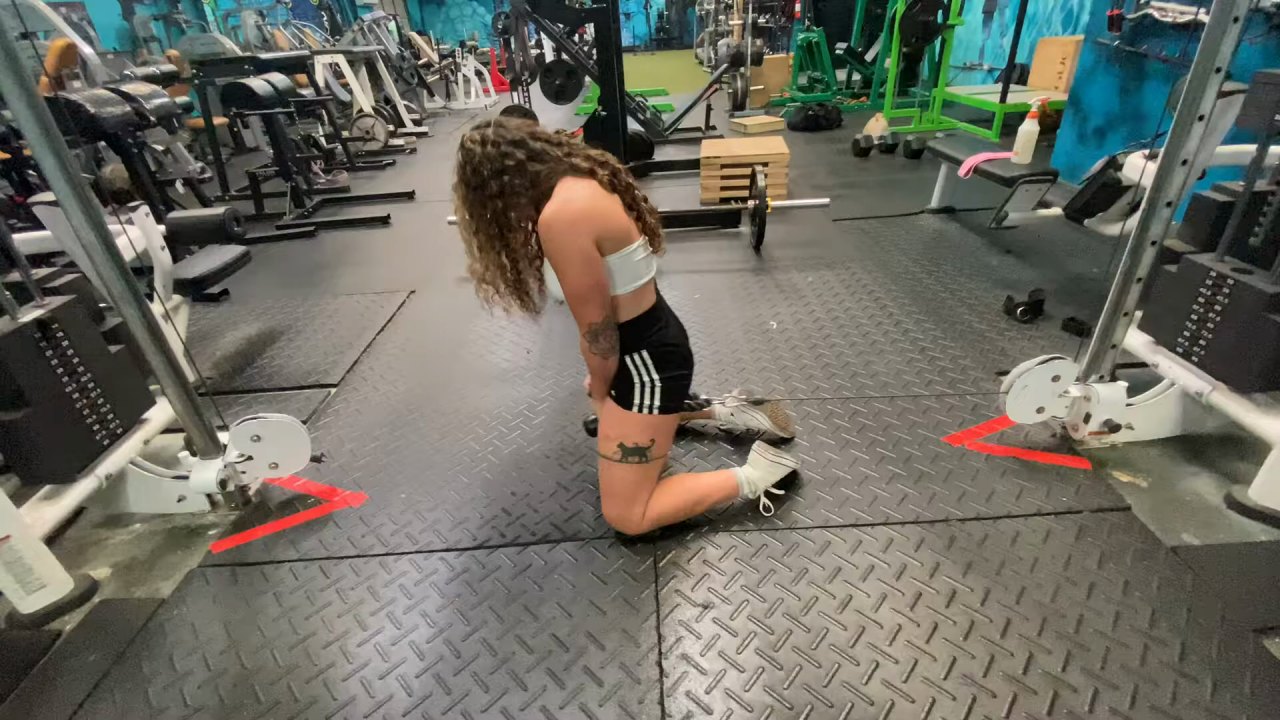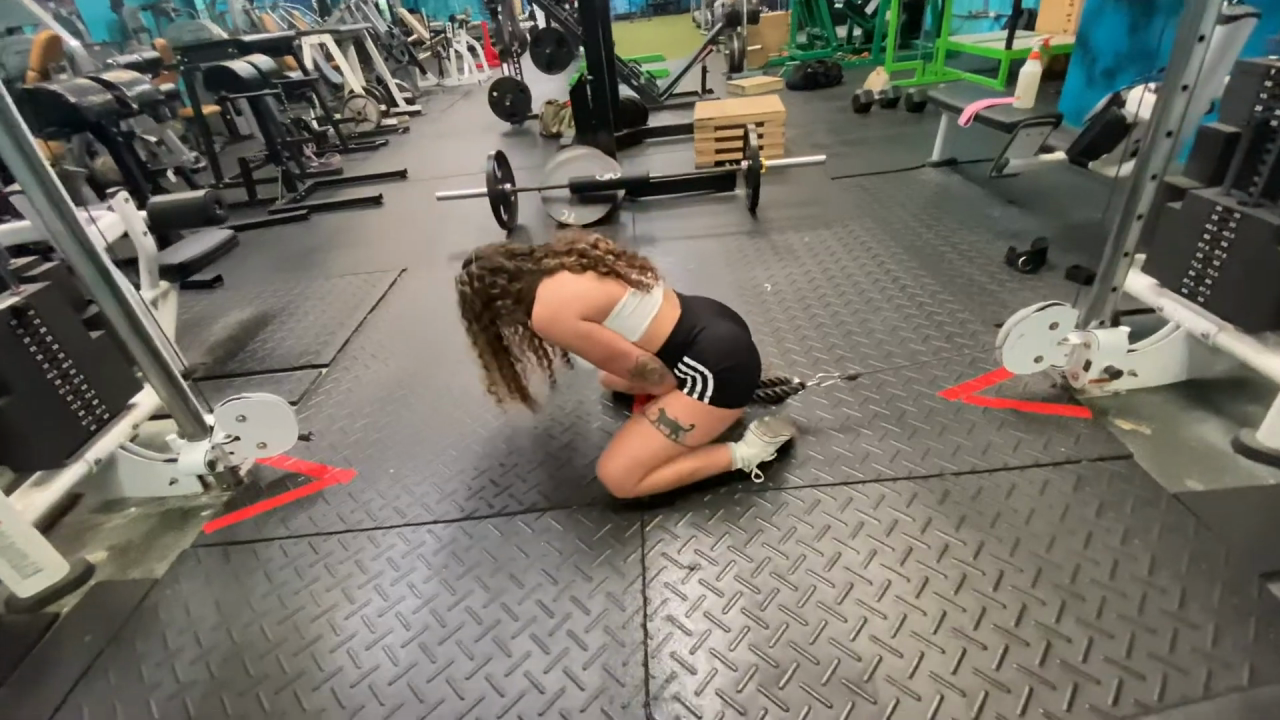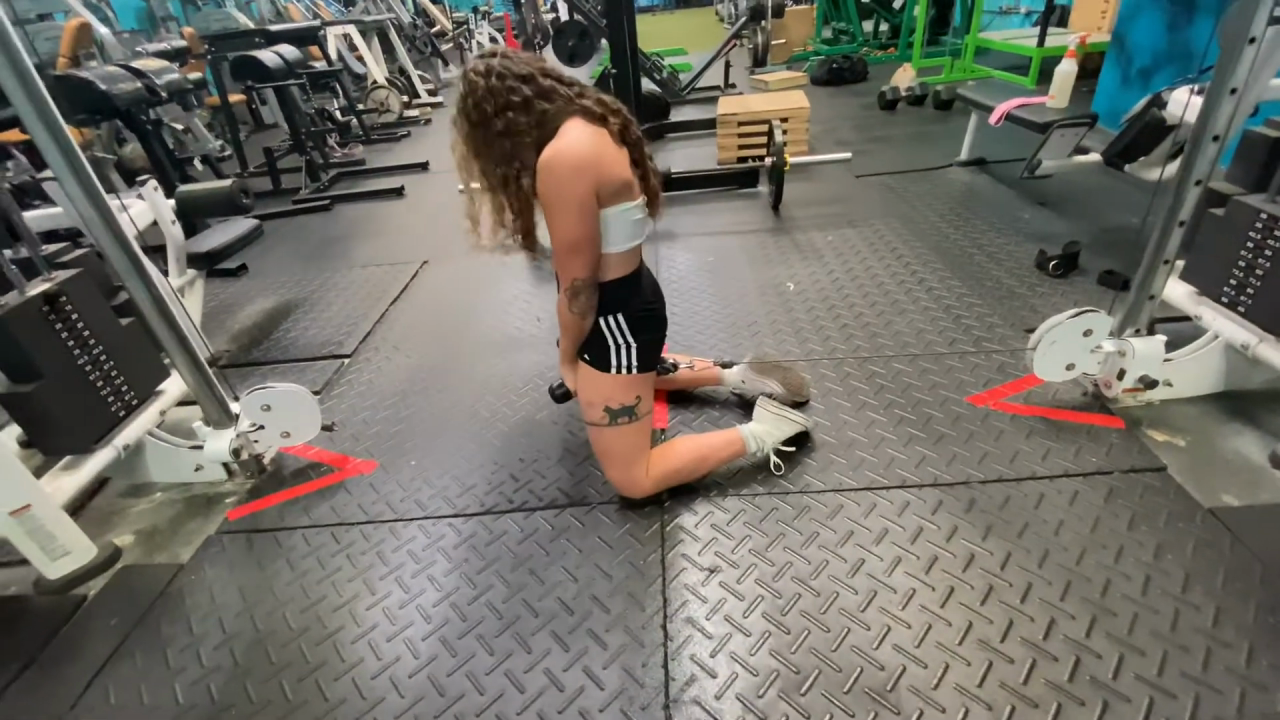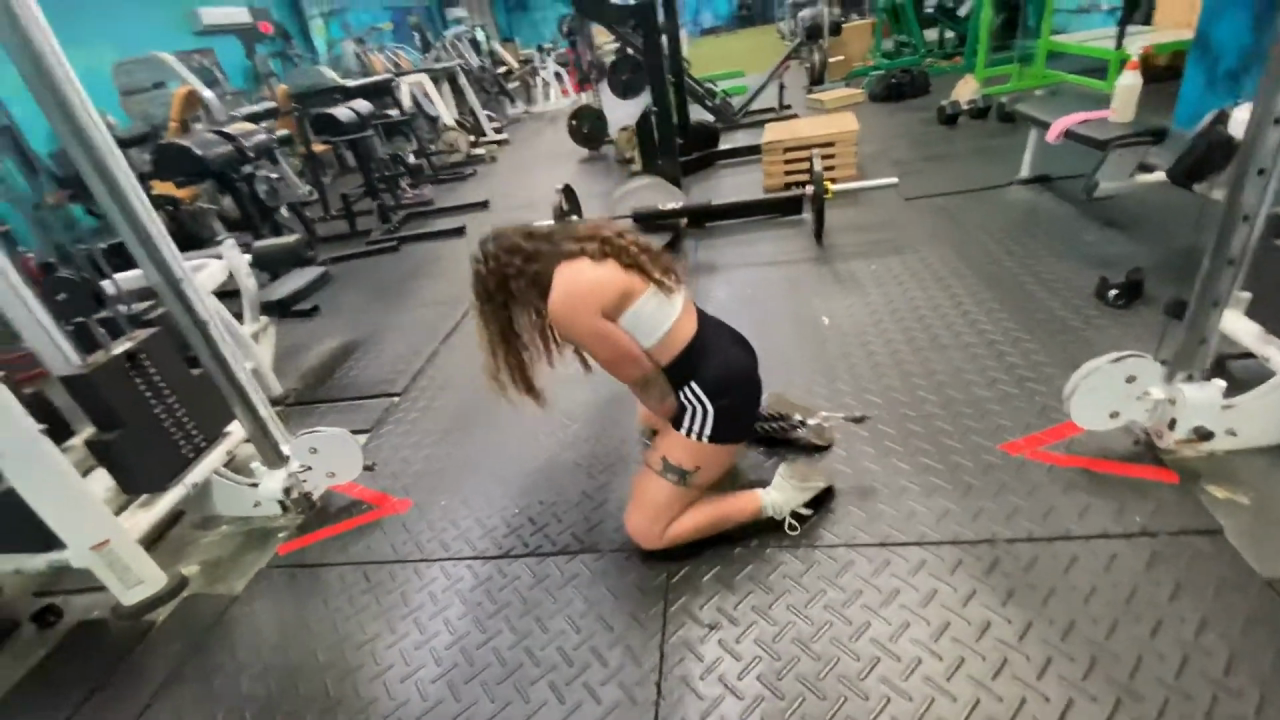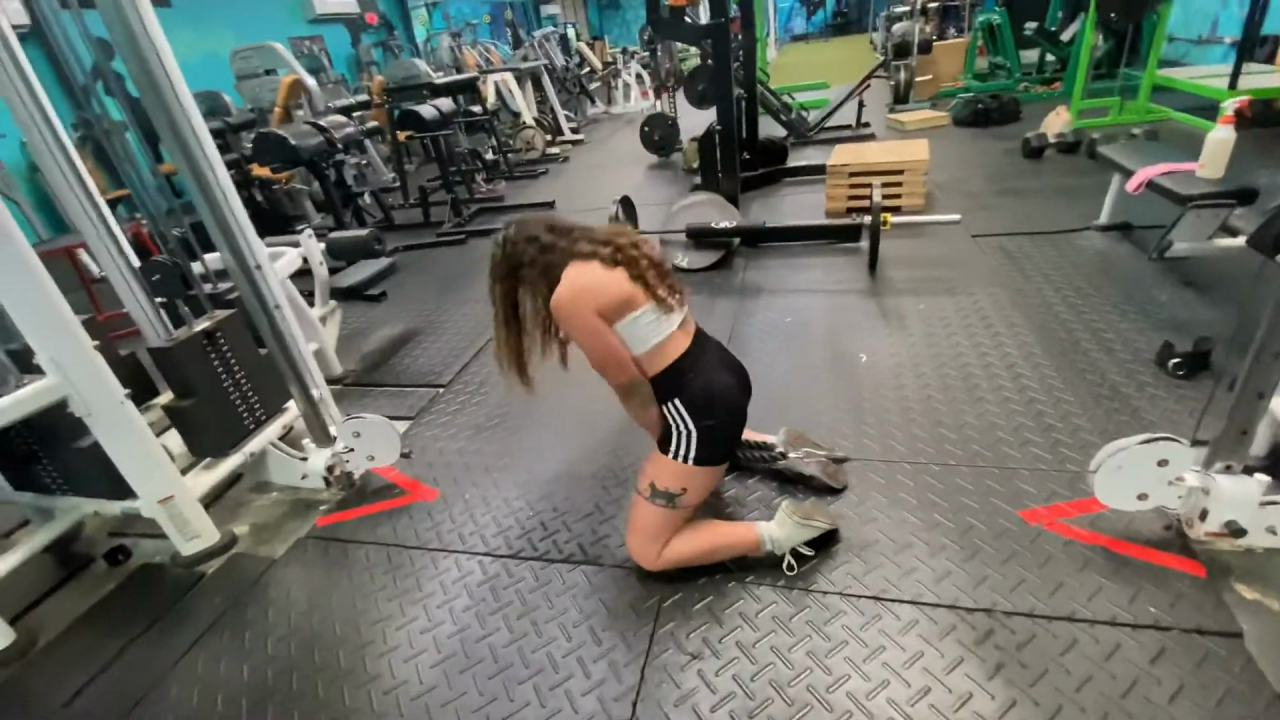
dt=1s
person 1, frame 1
left shoulder: (561, 214)
right shoulder: (581, 175)
left elbow: (595, 320)
left wrist: (600, 384)
right wrist: (603, 382)
left hip: (646, 359)
right hip: (654, 339)
left knee: (626, 516)
right knee: (612, 415)
left ankle: (751, 477)
right ankle: (731, 413)
person 1, frame 2
left shoulder: (549, 314)
right shoulder: (561, 256)
left elbow: (640, 369)
left wrist: (680, 401)
left hip: (718, 366)
right hip: (713, 322)
left knee: (616, 476)
right knee: (612, 379)
left ankle: (746, 450)
person 1, frame 3
left shoulder: (563, 157)
right shoulder: (588, 121)
left elbow: (577, 282)
left wrist: (567, 358)
left hip: (614, 317)
right hip: (627, 299)
left knee: (632, 479)
right knee: (635, 374)
left ankle: (758, 433)
right ankle: (737, 377)
person 1, frame 4
left shoulder: (565, 301)
right shoulder: (585, 245)
left elbow: (642, 377)
left wrist: (677, 420)
left hip: (719, 390)
right hip: (727, 352)
left knee: (645, 529)
right knee: (653, 420)
left ankle: (775, 499)
right ankle: (754, 420)
person 1, frame 5
left shoulder: (570, 294)
right shoulder: (611, 250)
left elbow: (628, 383)
left wrist: (663, 437)
left hip: (698, 401)
right hip: (720, 371)
left knee: (647, 549)
left ankle: (777, 532)
